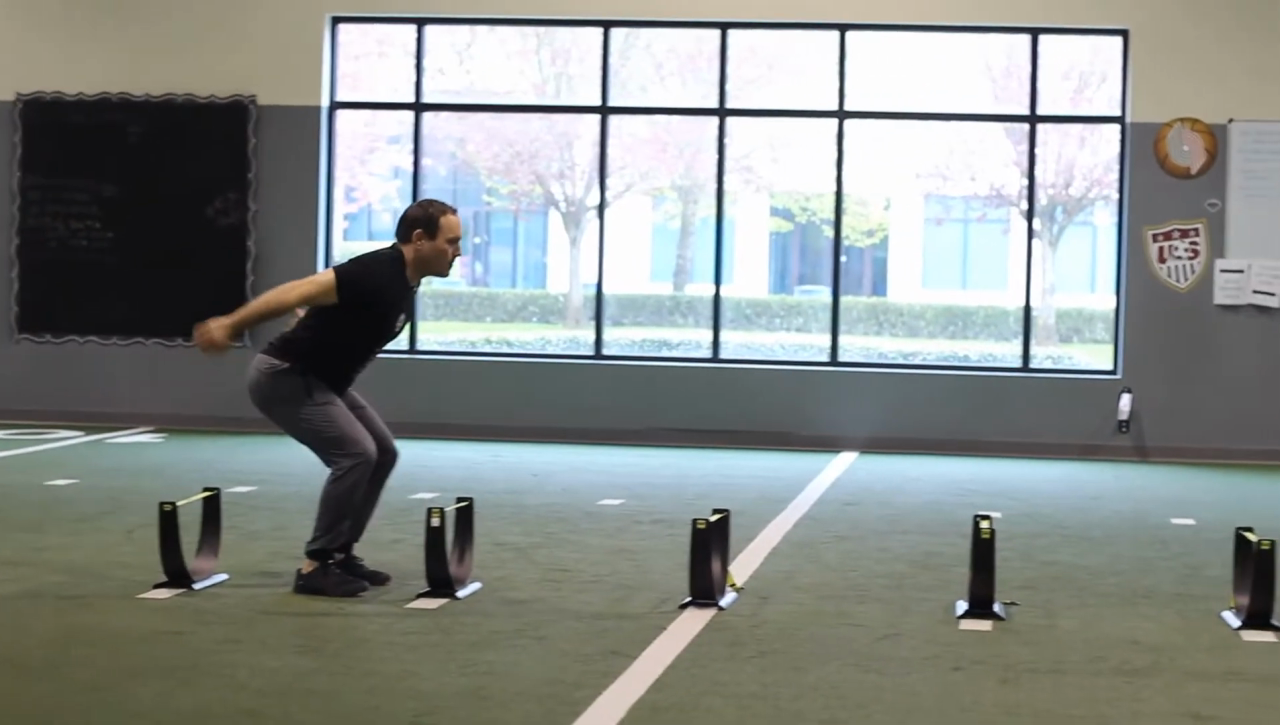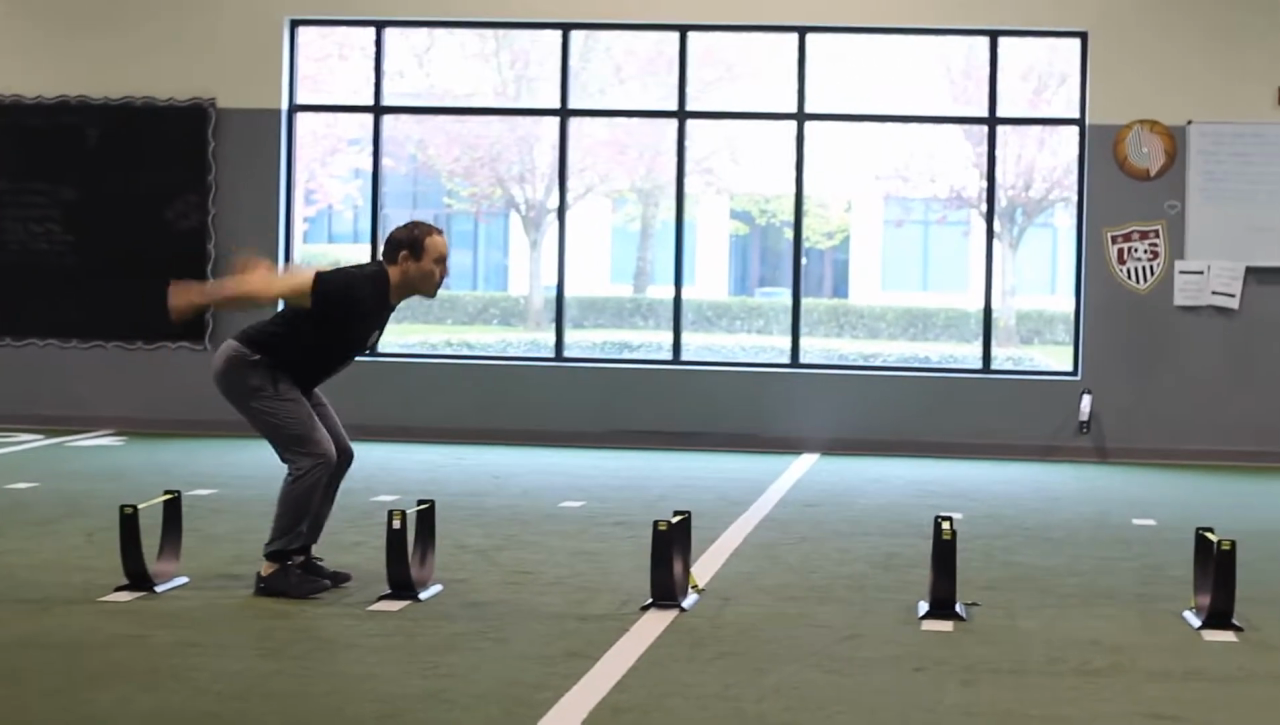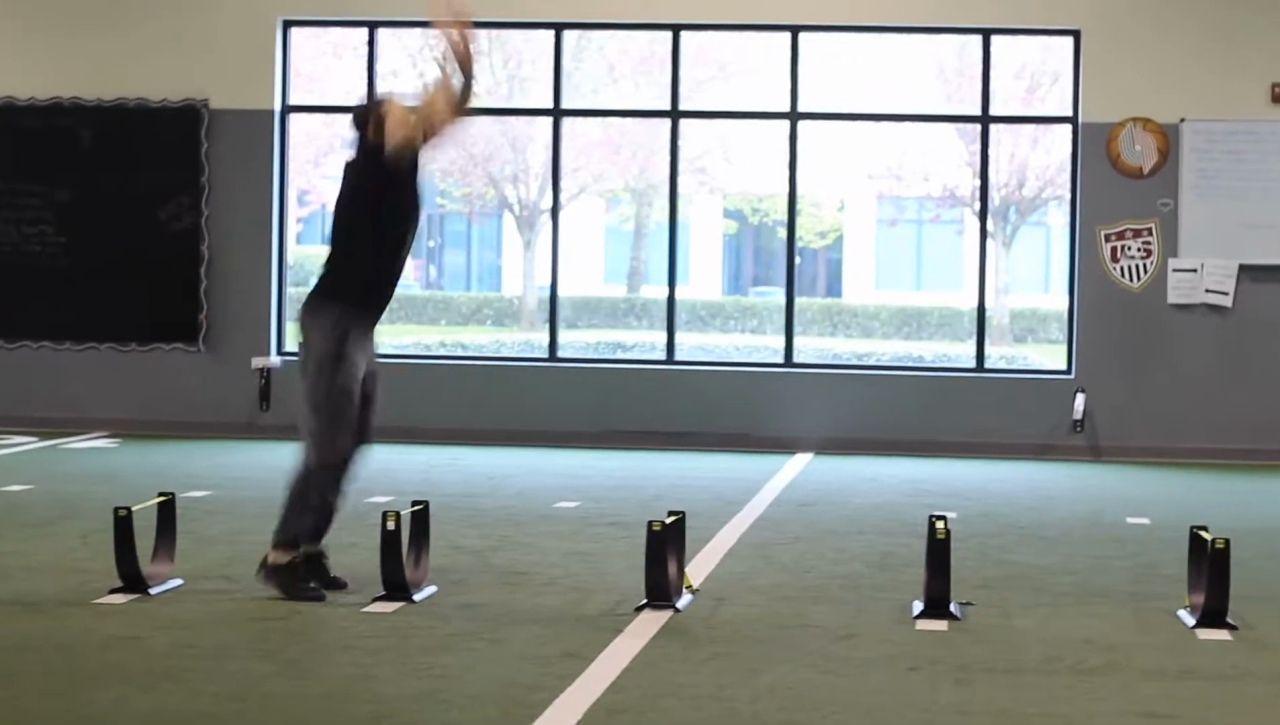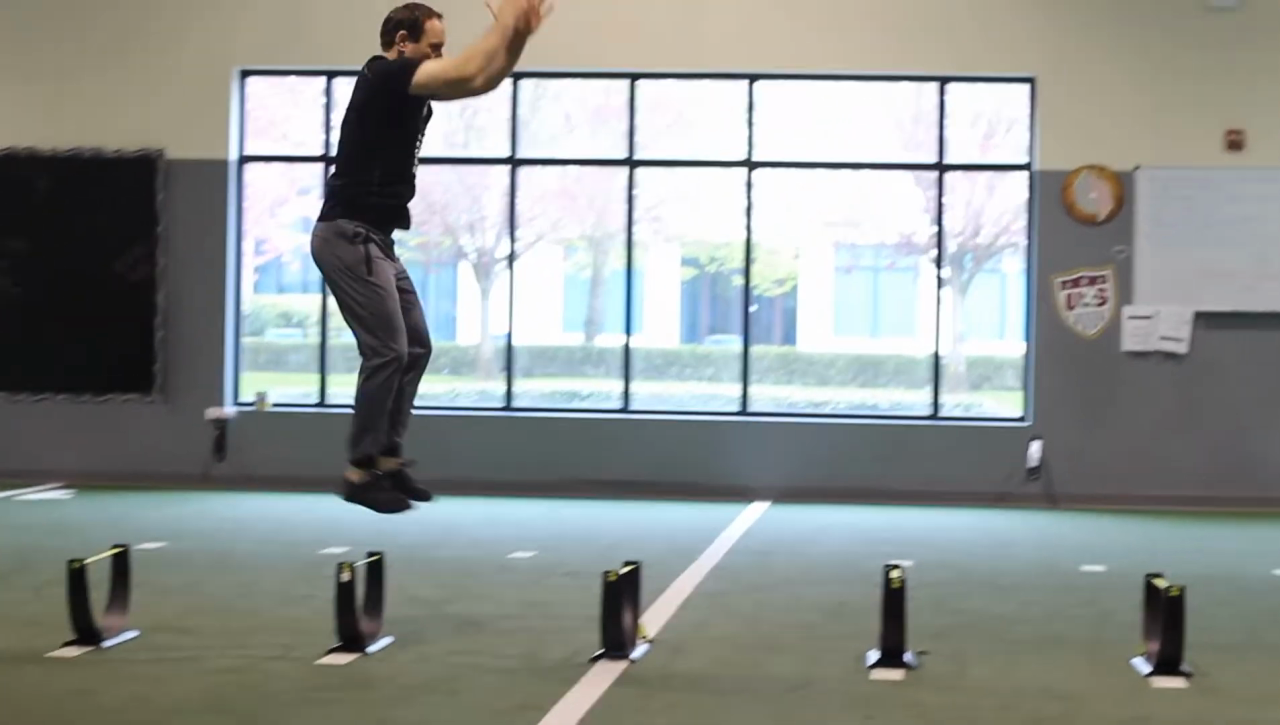
dt=0.3s
person 1, frame 1
left shoulder: (405, 282)
right shoulder: (377, 274)
right elbow: (296, 293)
right wrist: (230, 326)
left hip: (319, 378)
right hip: (284, 376)
left knee: (381, 452)
right knee: (356, 454)
left ankle: (339, 553)
right ankle: (316, 564)
person 1, frame 2
left shoulder: (383, 295)
right shoulder: (357, 289)
right elbow: (272, 288)
left wrist: (263, 270)
right wrist: (200, 297)
left hip: (283, 373)
right hip: (249, 366)
left knee: (338, 455)
right knee: (315, 456)
left ankle: (299, 555)
right ankle: (276, 566)
person 1, frame 3
left shoulder: (395, 165)
right shoulder: (373, 167)
left elbow: (446, 113)
right elbow: (421, 129)
left wrist: (465, 64)
right wrist: (459, 64)
left hip: (354, 325)
right hip: (334, 324)
left knee: (346, 443)
right knee: (330, 446)
left ankle: (305, 547)
right ankle: (285, 556)
person 1, frame 4
left shoulder: (406, 87)
right shoulder: (384, 77)
left elbow: (484, 78)
right elbow: (466, 71)
left hip: (372, 239)
right hip: (348, 238)
left knee: (415, 350)
right knee: (388, 352)
left ankle: (385, 461)
right ankle: (365, 470)
